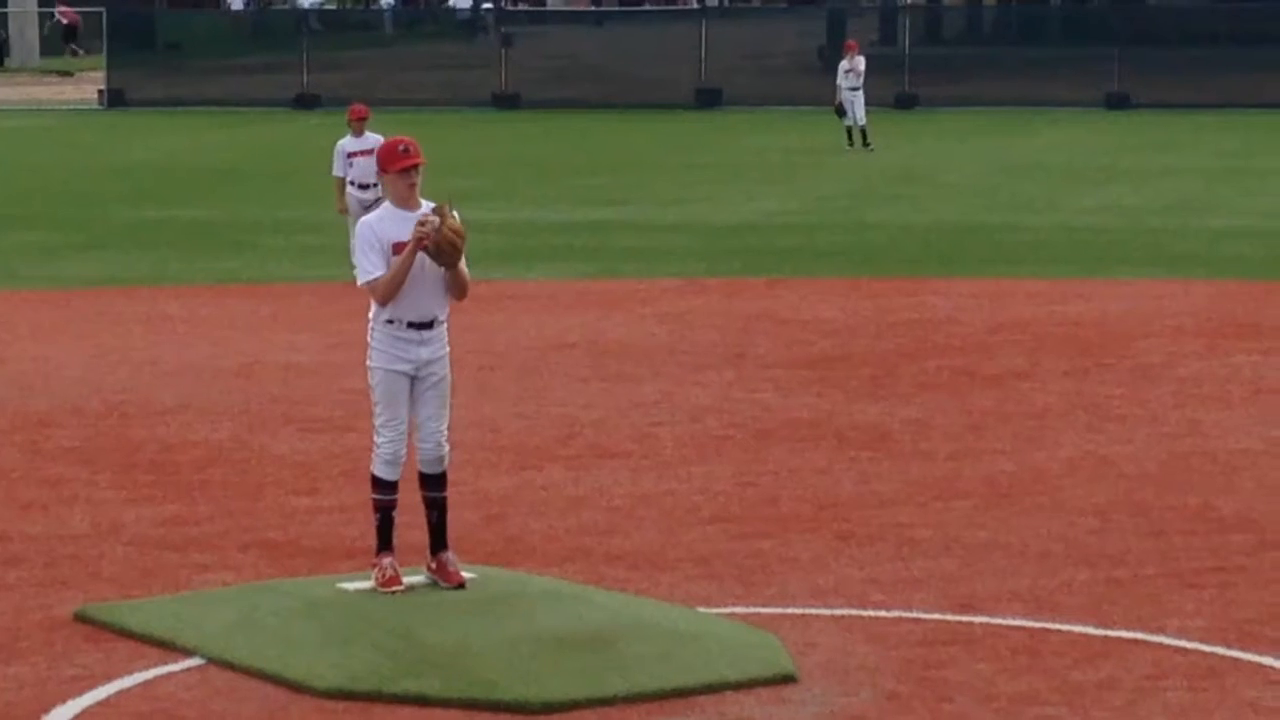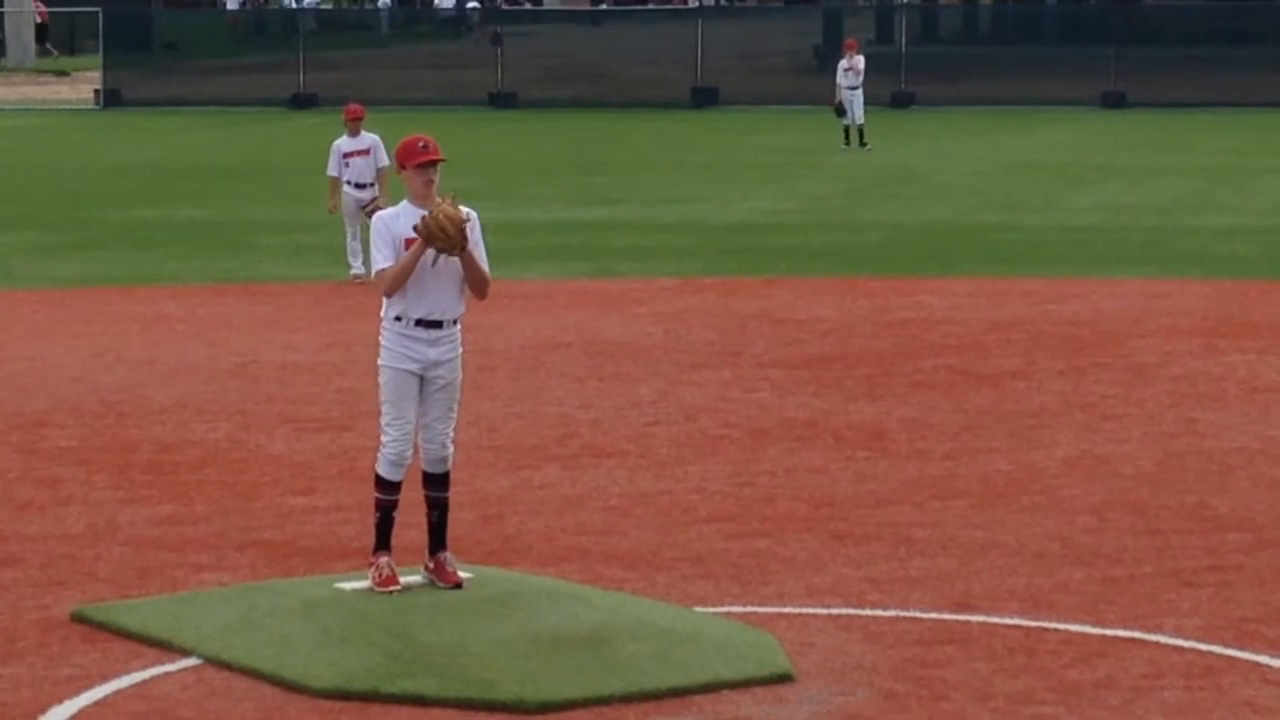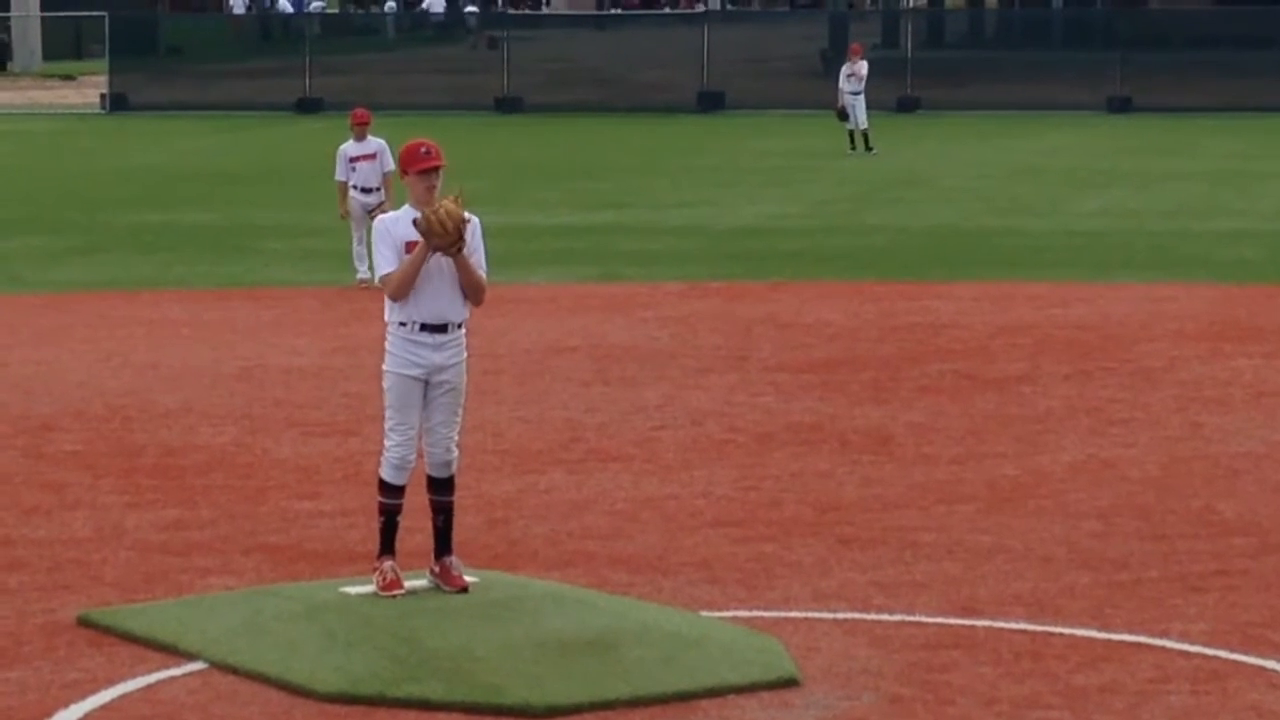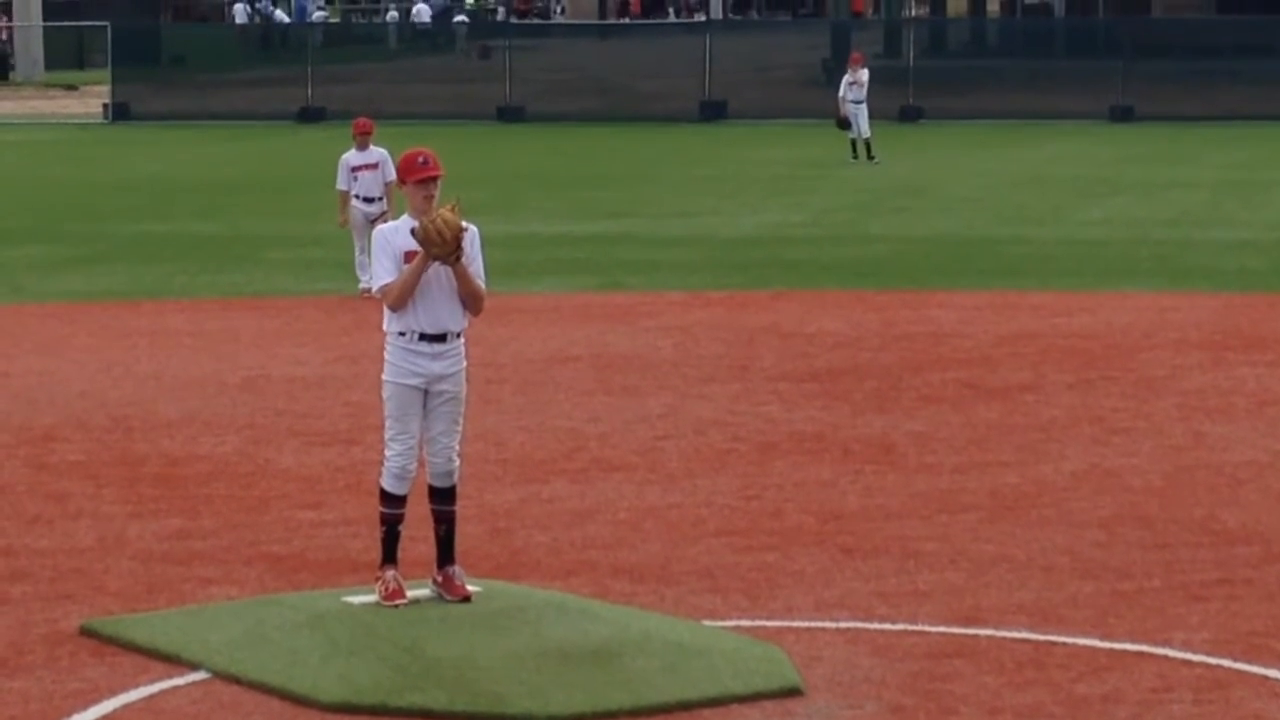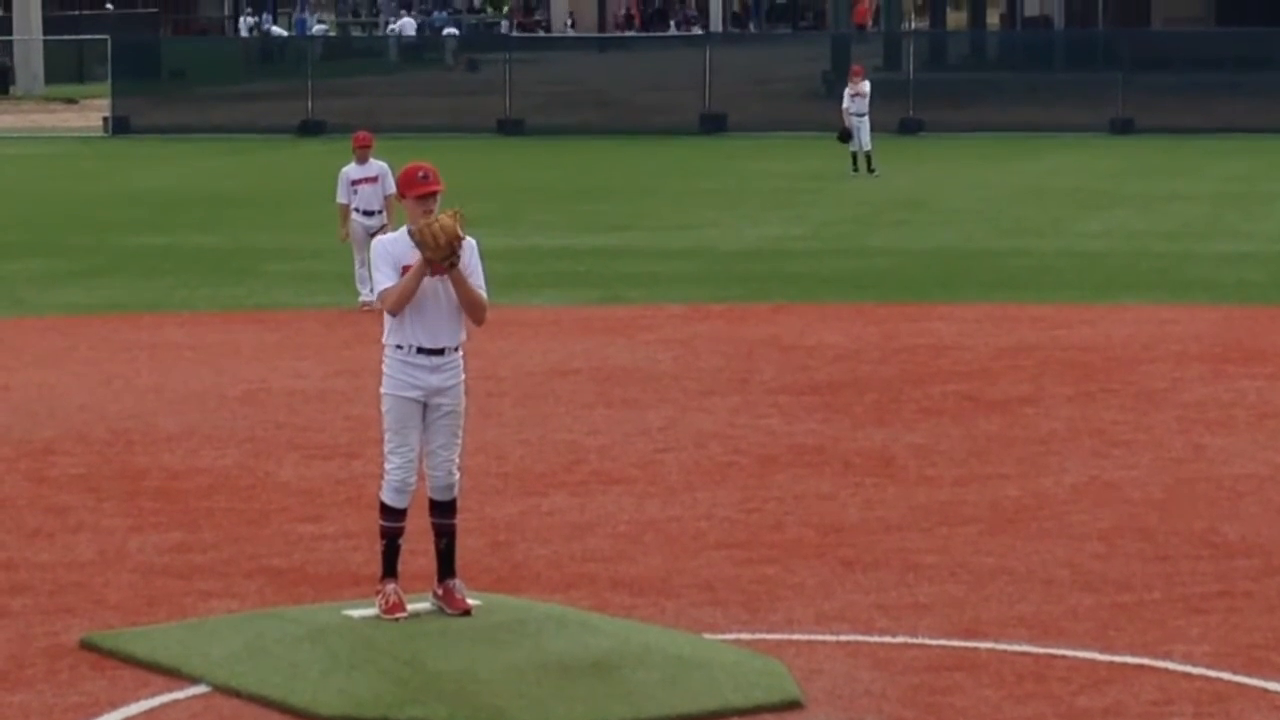
dt=0.5s
person 1, frame 1
left shoulder: (443, 217)
right shoulder: (370, 227)
left elbow: (461, 293)
right elbow: (380, 295)
right wrist: (413, 248)
left hip: (435, 343)
right hip: (391, 346)
left knee: (434, 446)
right knee: (390, 447)
left ankle: (439, 552)
right ankle: (384, 554)
person 1, frame 2
left shoulder: (464, 219)
right shoulder: (387, 221)
left elbow: (483, 291)
right elbow: (385, 285)
left wrist: (462, 248)
right wrist: (423, 243)
left hip: (446, 344)
right hip: (401, 344)
left knee: (439, 447)
right knee: (396, 446)
left ankle: (438, 552)
right ankle: (381, 552)
person 1, frame 3
left shoulder: (466, 223)
right shoulder: (388, 225)
left elbow: (479, 296)
right elbow: (394, 290)
left wrist: (456, 250)
right wrist: (427, 244)
left hip: (451, 347)
right hip: (406, 347)
left knee: (443, 450)
right knee: (400, 449)
left ankle: (444, 556)
right ankle: (386, 557)
person 1, frame 4
left shoulder: (465, 233)
right shoulder: (387, 235)
left elbow: (478, 306)
right elbow: (392, 300)
left wrist: (454, 260)
right wrist: (425, 256)
left hip: (451, 356)
right hip: (405, 357)
left knee: (445, 460)
right knee: (400, 459)
left ankle: (446, 566)
right ankle: (388, 566)
person 1, frame 5
left shoulder: (464, 246)
right shoulder: (386, 246)
left elbow: (480, 316)
right elbow: (392, 305)
left wrist: (452, 268)
right wrist: (425, 260)
left hip: (448, 370)
right hip: (403, 370)
left knee: (445, 474)
right knee: (400, 473)
left ankle: (447, 580)
right ankle: (388, 580)
